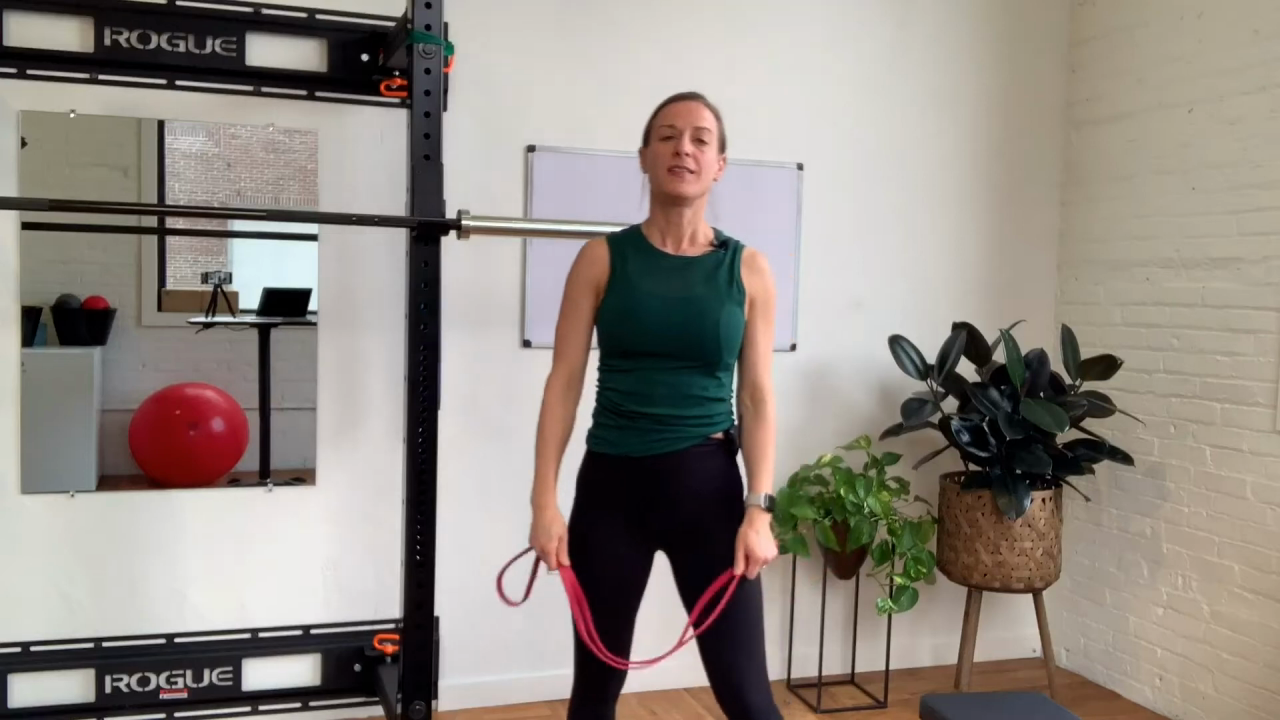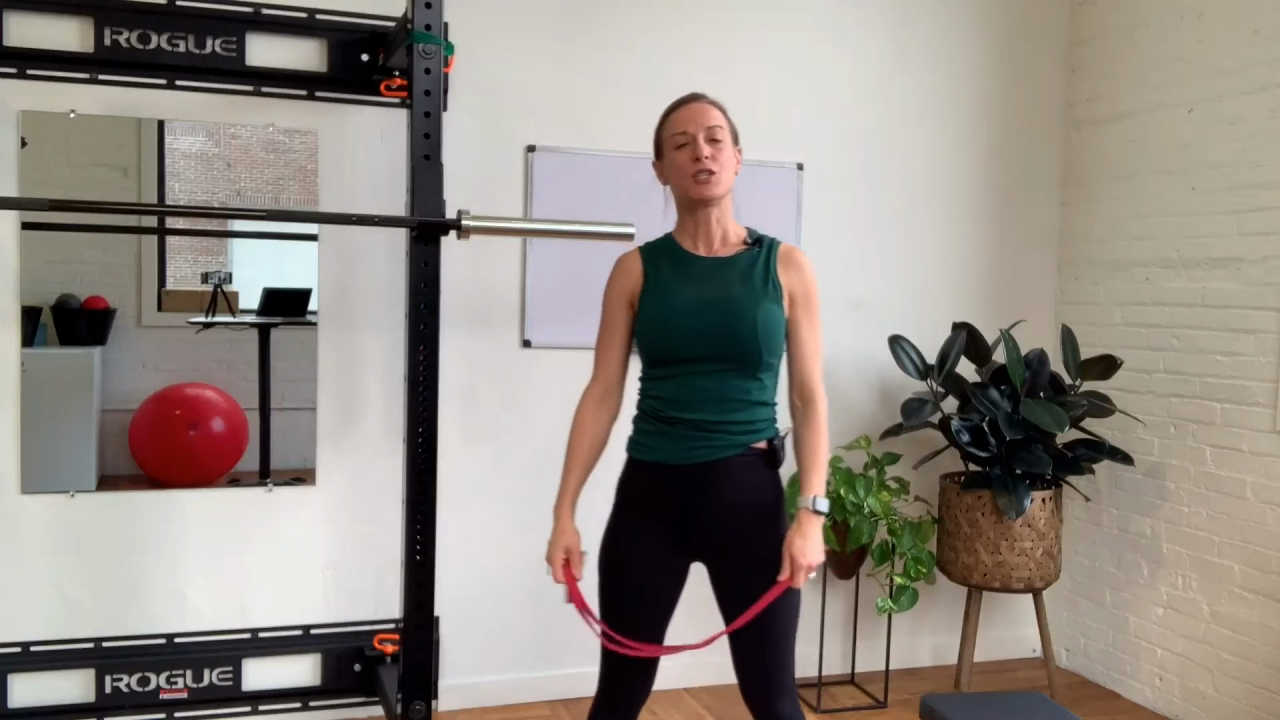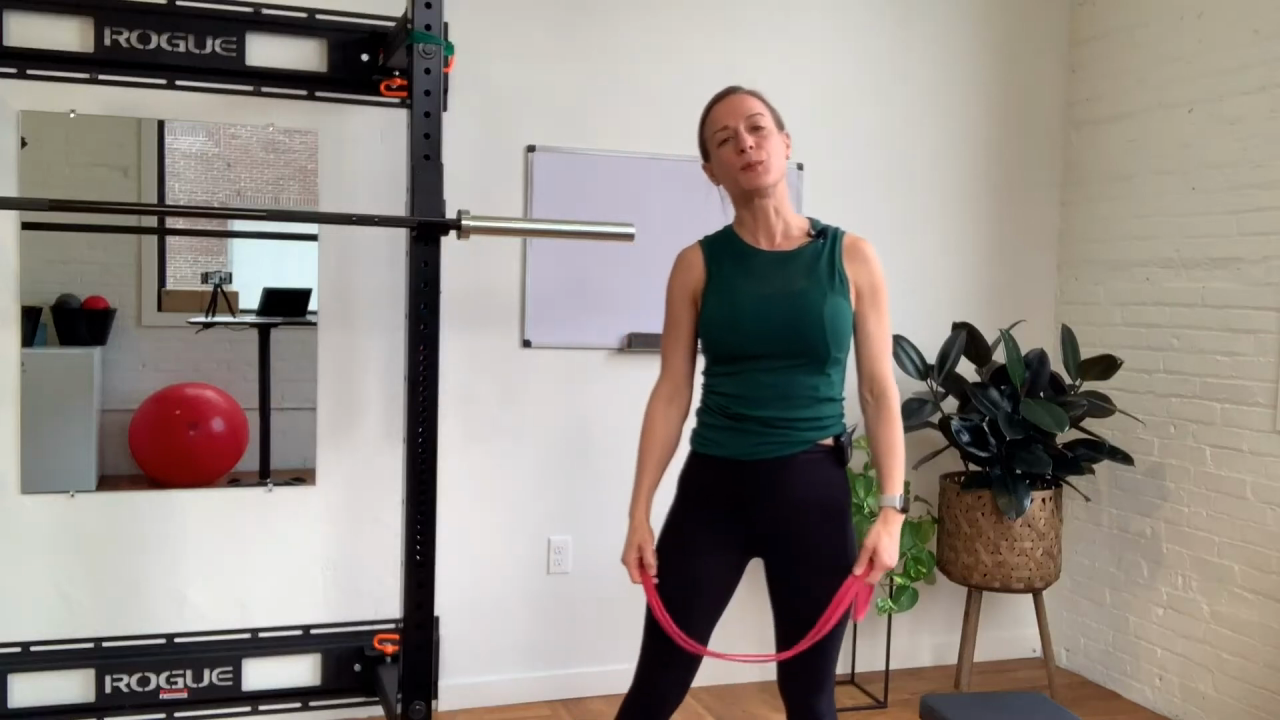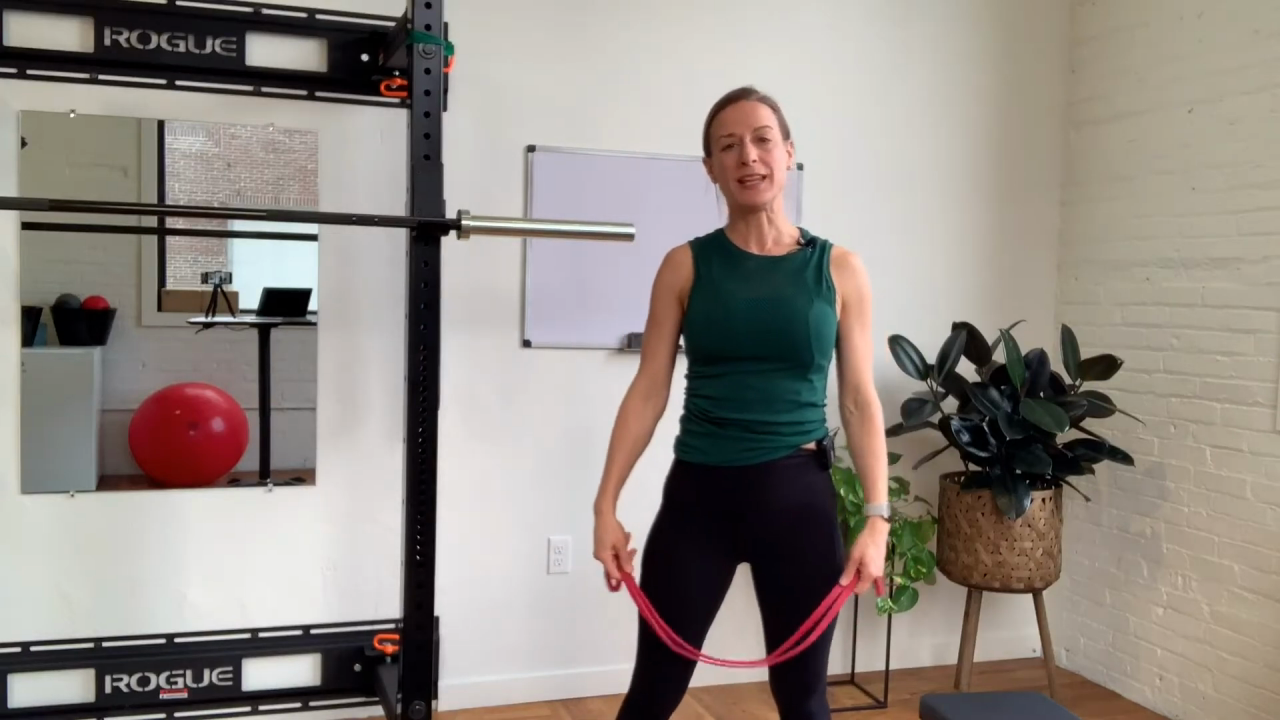
dt=0.4s
person 1, frame 1
left shoulder: (748, 269)
right shoulder: (601, 258)
left elbow: (756, 398)
right elbow: (564, 383)
left wrist: (759, 508)
right wrist: (545, 499)
left hip: (704, 484)
right hip: (611, 484)
person 1, frame 2
left shoulder: (786, 266)
right shoulder: (637, 270)
left elbow: (808, 398)
right elbow: (603, 393)
left wrist: (810, 512)
right wrist: (564, 511)
left hip: (747, 492)
right hip: (650, 494)
person 1, frame 3
left shoulder: (851, 257)
right shoulder: (697, 264)
left elbow: (878, 391)
right elbow: (671, 393)
left wrist: (891, 509)
right wrist: (639, 513)
left hip: (811, 490)
right hip: (712, 489)
person 1, frame 4
left shoulder: (838, 268)
right shoulder: (685, 265)
left elbow: (859, 399)
right elbow: (648, 390)
left wrist: (877, 517)
right wrist: (606, 504)
left hip: (796, 496)
right hip: (697, 495)
